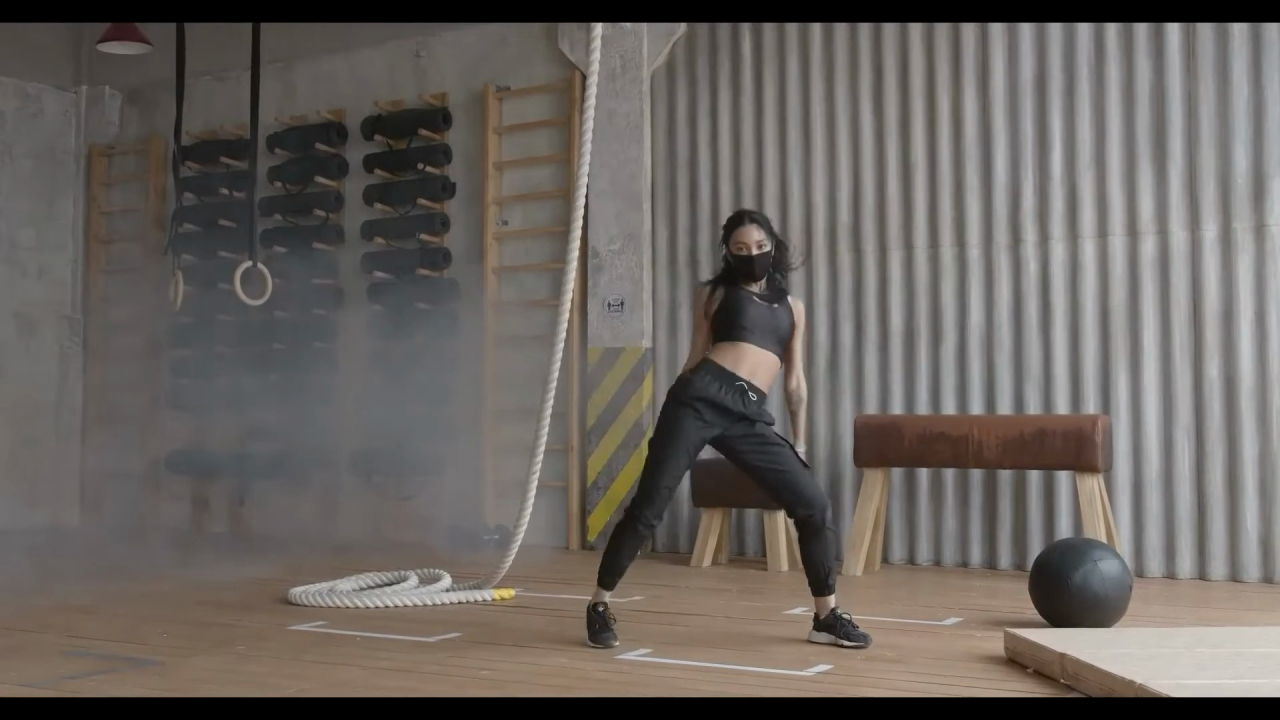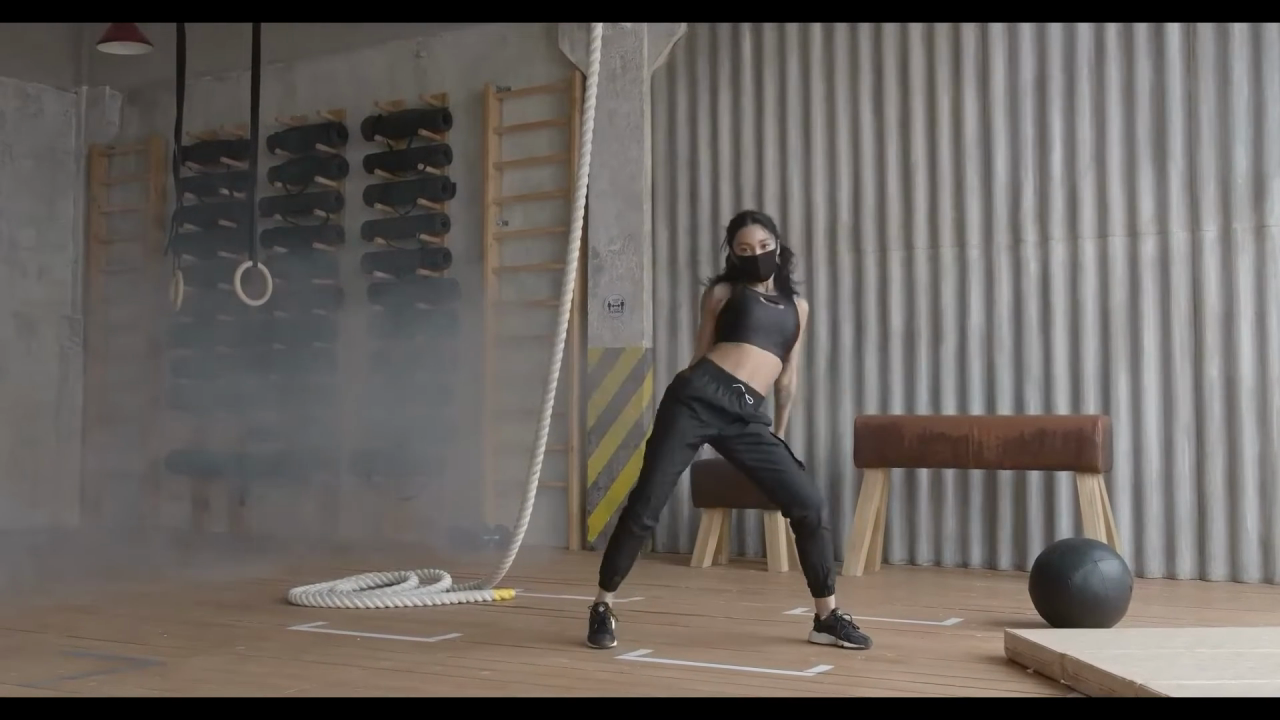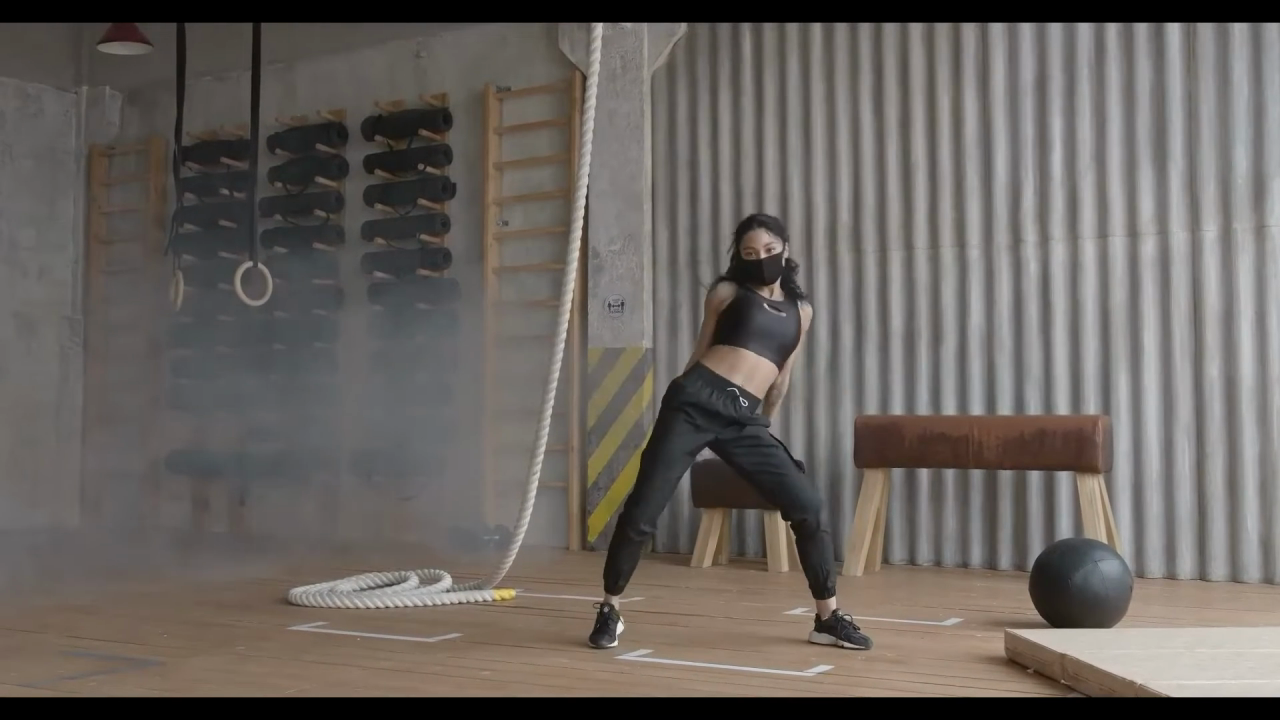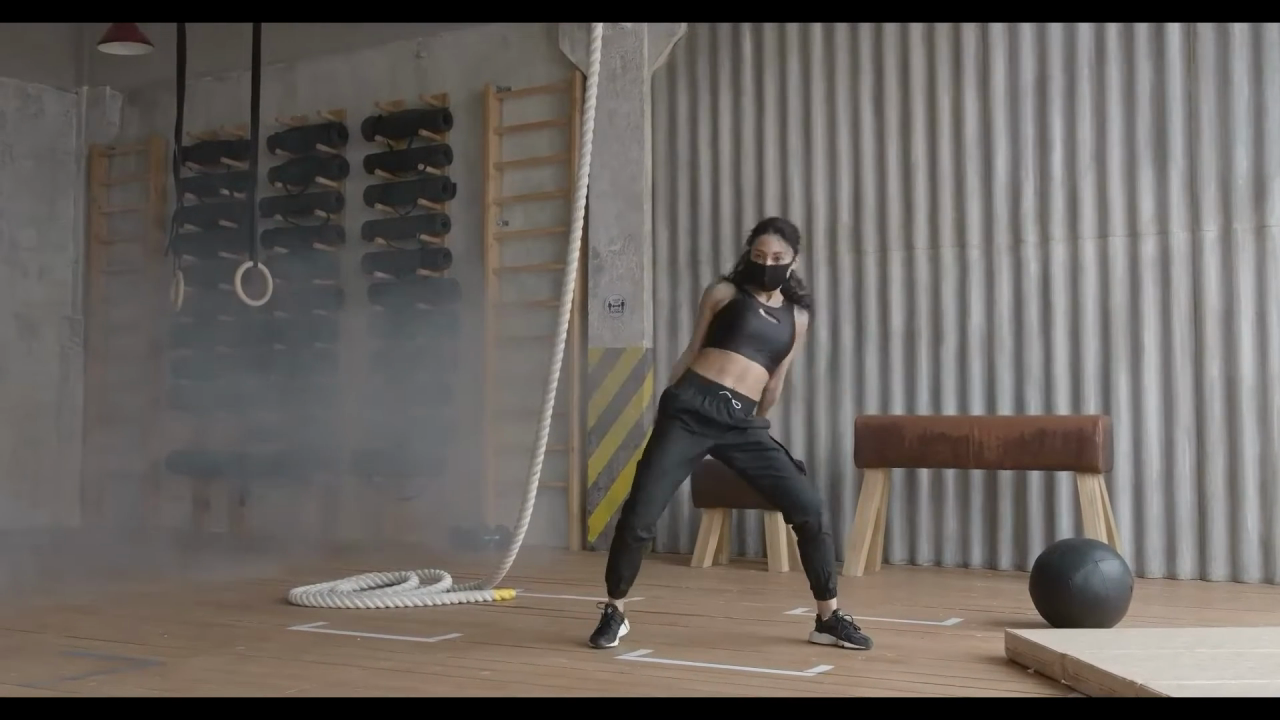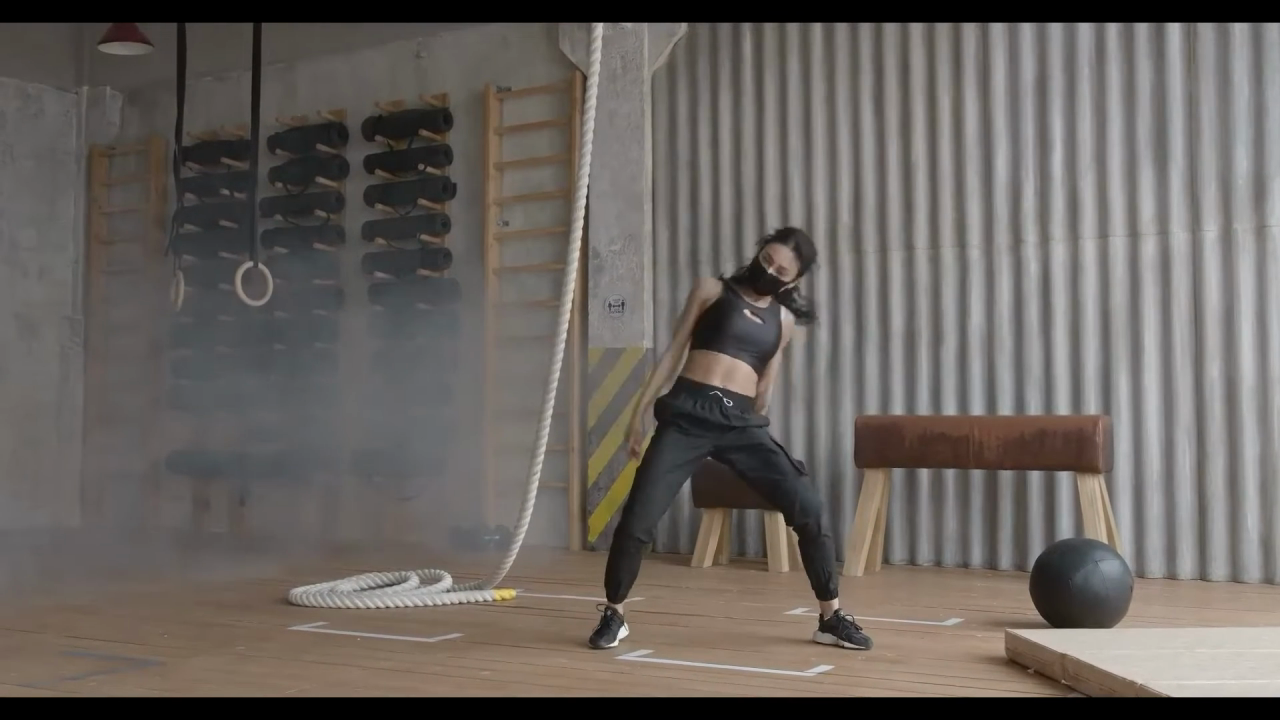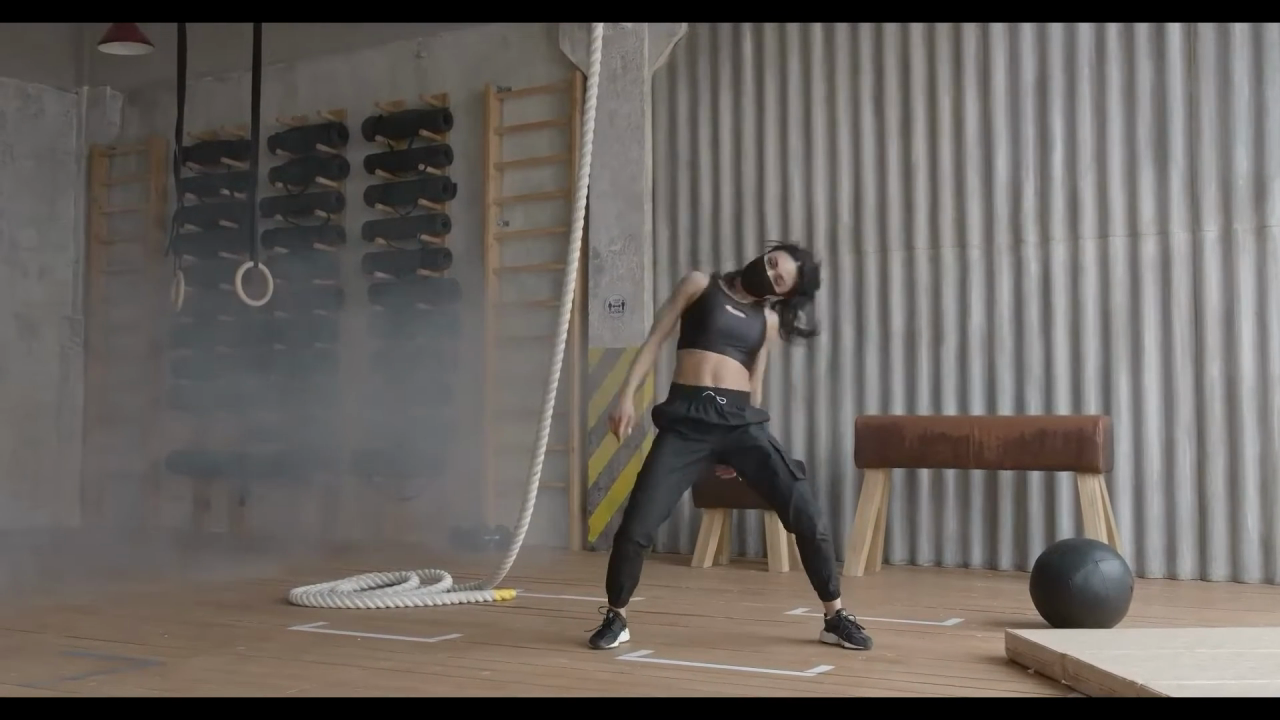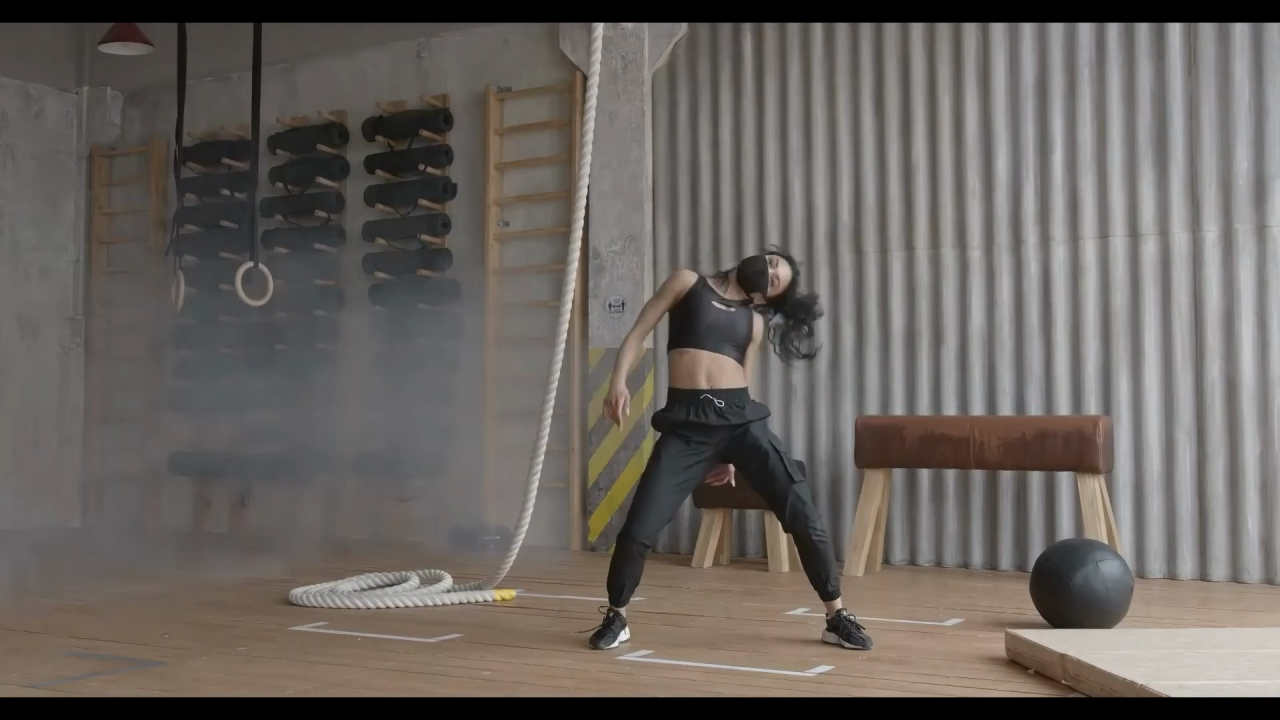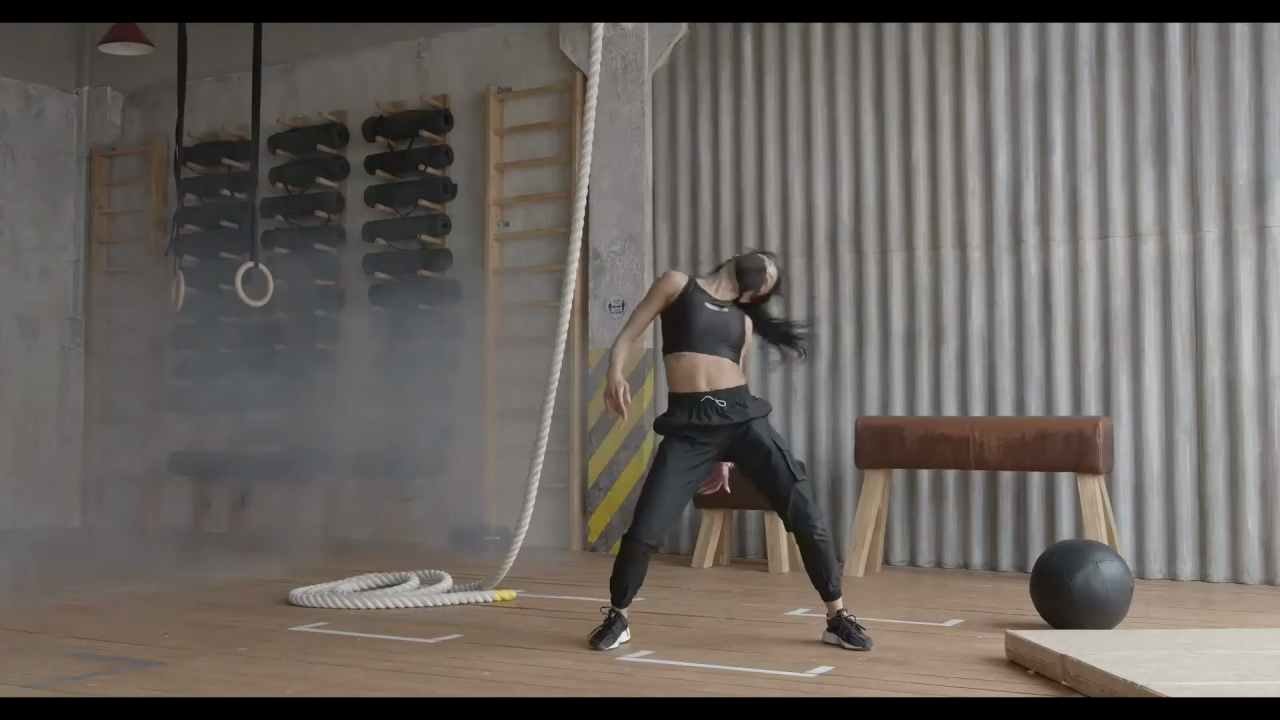
dt=0.1s
person 1, frame 1
left shoulder: (792, 306)
right shoulder: (715, 294)
left elbow: (795, 379)
left wrist: (798, 443)
right wrist: (673, 418)
left hip: (749, 417)
right hip: (701, 400)
left knee: (814, 507)
right knee: (648, 507)
left ankle: (827, 616)
right ankle: (600, 605)
person 1, frame 2
left shoulder: (797, 306)
right shoulder: (722, 292)
left elbow: (788, 377)
right elbow: (701, 353)
left wrist: (778, 435)
right wrist: (675, 409)
left hip: (745, 418)
right hip: (698, 400)
left knee: (809, 507)
right knee: (644, 508)
left ankle: (827, 617)
right ankle: (602, 606)
person 1, frame 3
left shoulder: (801, 310)
right shoulder: (727, 292)
right elbow: (702, 350)
left wrist: (761, 424)
right wrist: (671, 410)
left hip: (743, 421)
right hip: (696, 404)
left knee: (808, 509)
right knee: (641, 512)
left ankle: (828, 617)
right ankle: (610, 609)
person 1, frame 4
left shoulder: (797, 315)
right shoulder: (723, 293)
right elbow: (691, 354)
left wrist: (755, 425)
right wrist: (667, 412)
left hip: (741, 425)
right hip: (691, 410)
left knee: (809, 511)
right knee: (638, 519)
left ankle: (828, 618)
right ankle: (614, 611)
person 1, frame 5
left shoulder: (784, 321)
right shoulder: (714, 290)
right elbow: (674, 351)
left wrist: (750, 432)
right wrist: (640, 412)
left hip: (740, 422)
right hip: (687, 415)
left knee: (809, 512)
right knee: (636, 523)
left ankle: (831, 617)
right ankle: (614, 613)
person 1, frame 6
left shoulder: (770, 319)
right shoulder: (700, 284)
right elbow: (654, 342)
left wrist: (736, 451)
right wrist: (626, 395)
left hip: (740, 421)
right hip: (686, 420)
left knee: (806, 515)
right knee: (636, 528)
left ankle: (835, 616)
right ankle: (616, 616)
person 1, frame 7
left shoulder: (754, 321)
right shoulder: (687, 282)
right elbow: (635, 336)
left wrist: (728, 454)
right wrist: (617, 383)
left hip: (741, 420)
right hip: (686, 424)
left knee: (803, 517)
right knee: (638, 529)
left ankle: (836, 617)
right ankle: (616, 616)
person 1, frame 8
left shoulder: (744, 319)
right shoulder: (677, 283)
right elbow: (625, 338)
left wrist: (722, 457)
right wrist: (615, 374)
left hip: (743, 418)
right hip: (688, 426)
left knee: (806, 516)
right knee: (644, 531)
left ankle: (837, 617)
right ankle: (618, 616)
